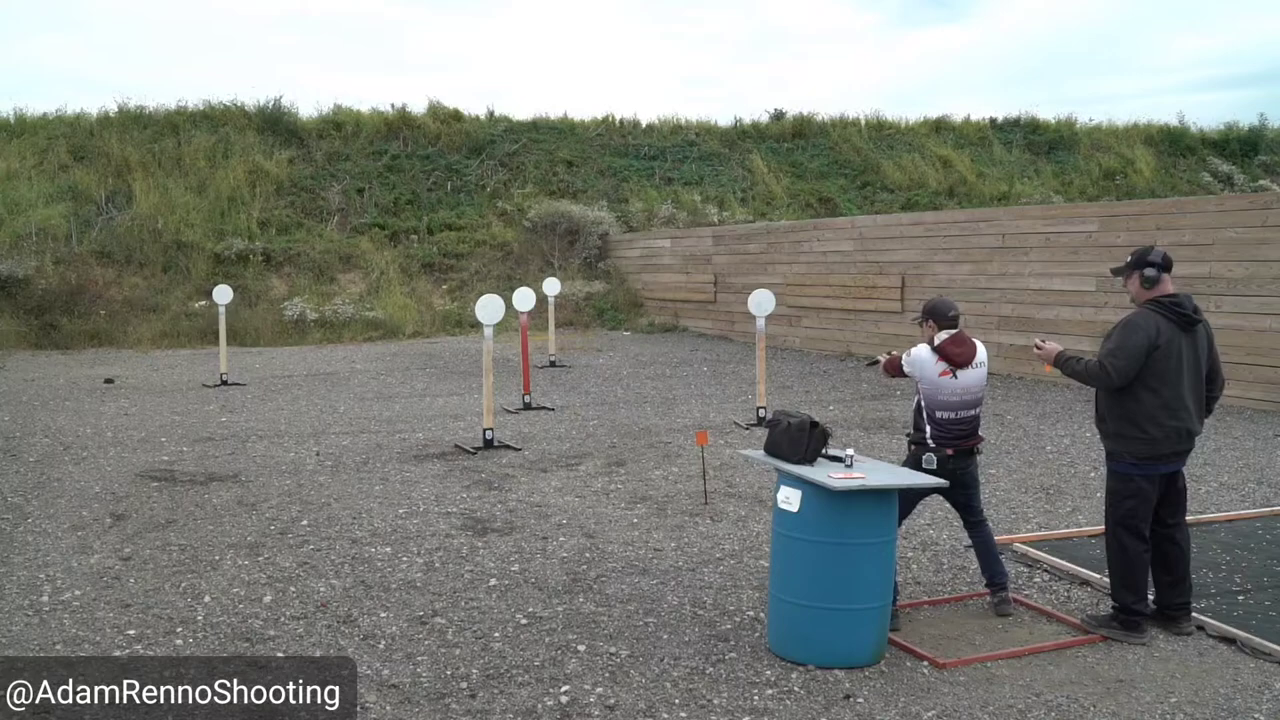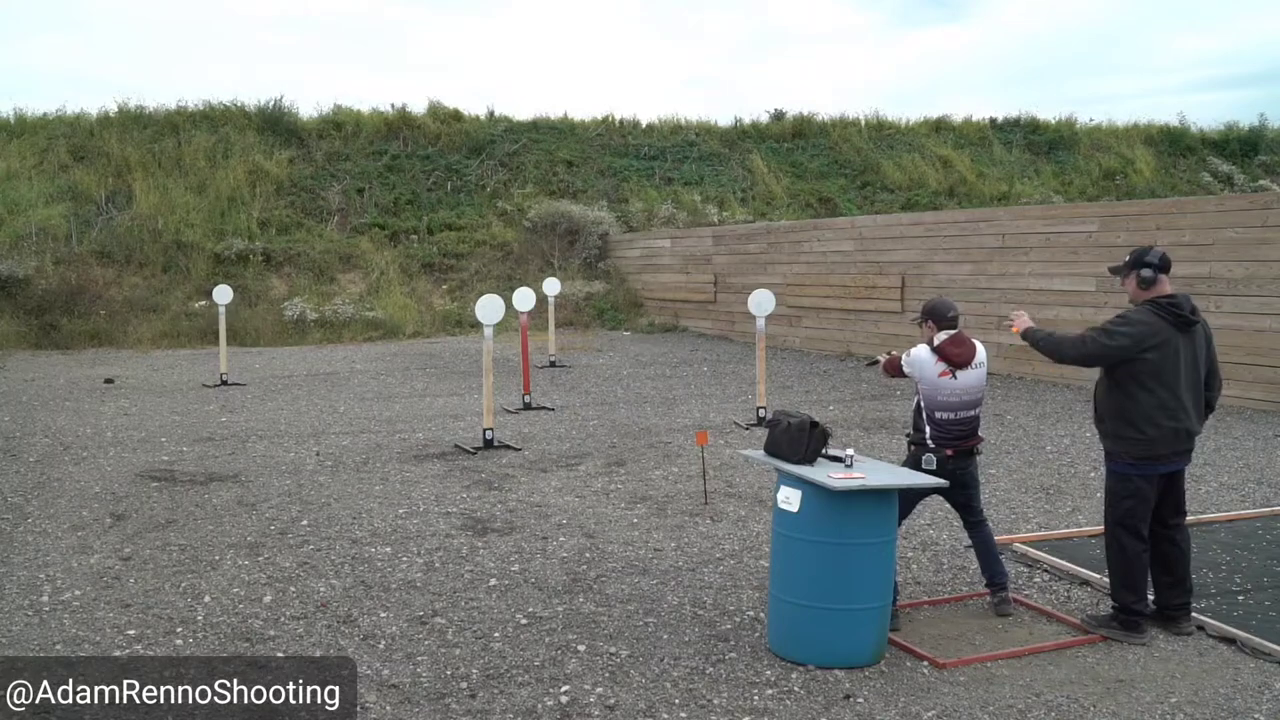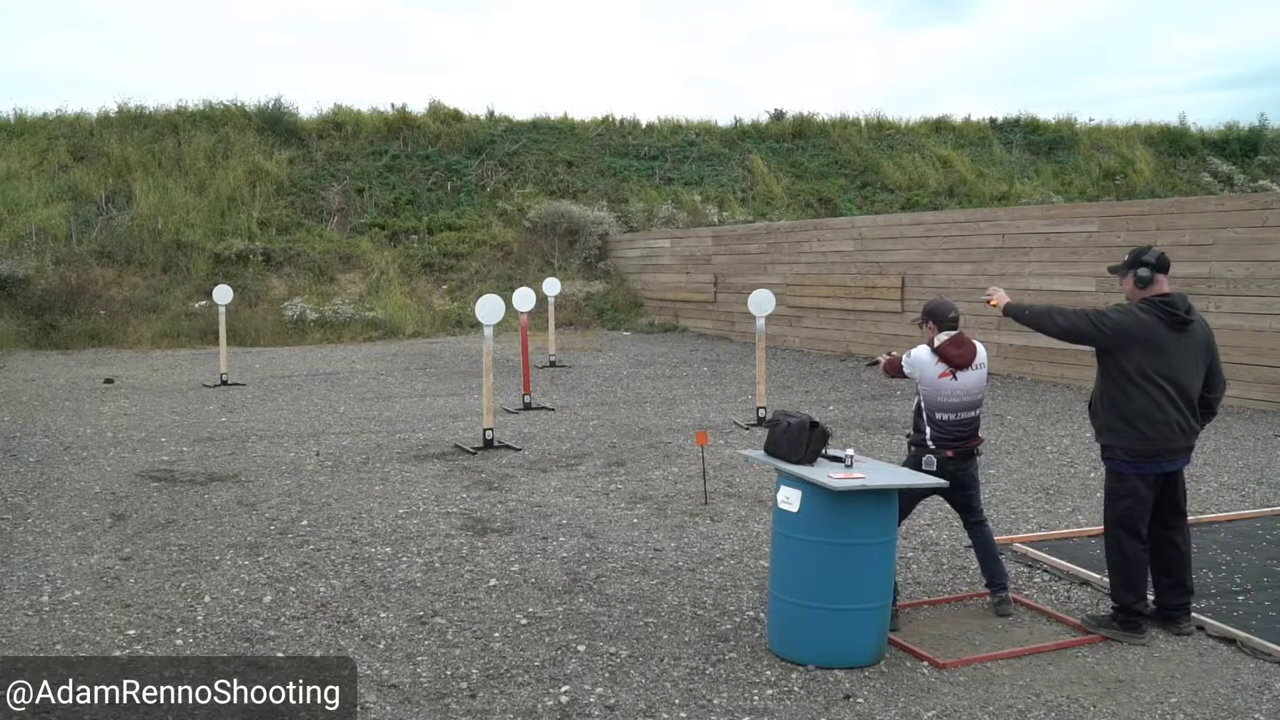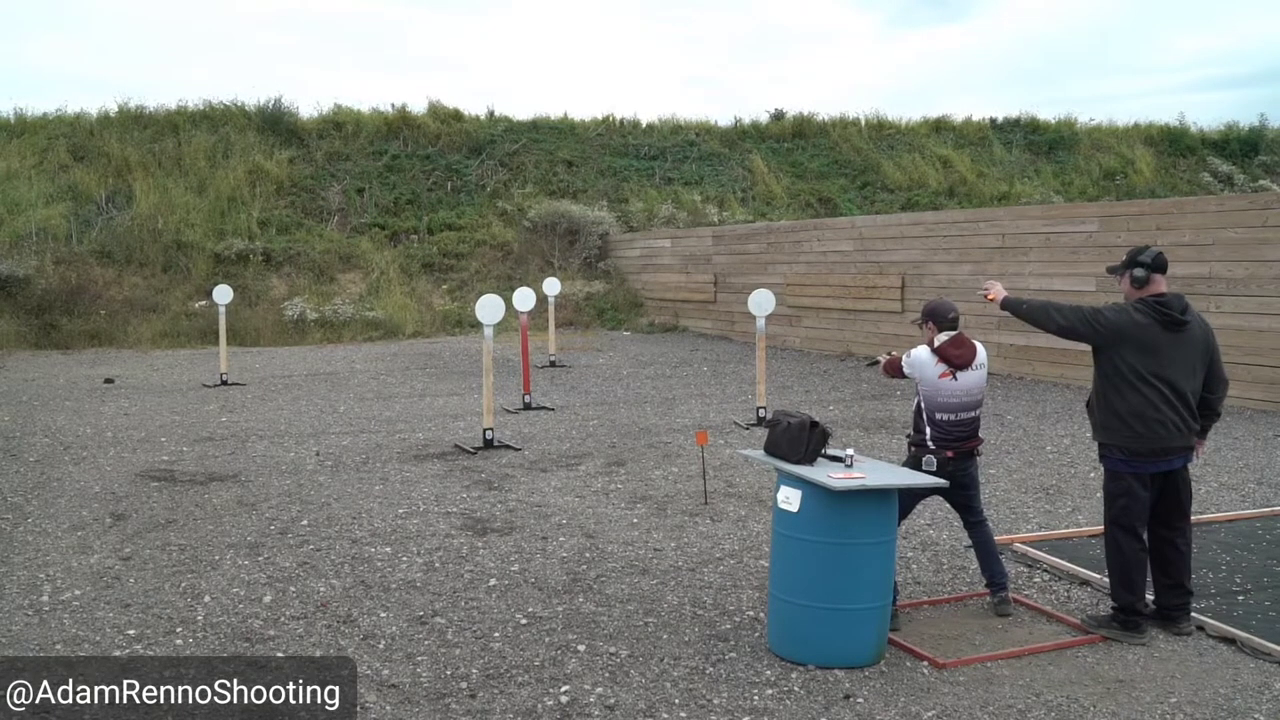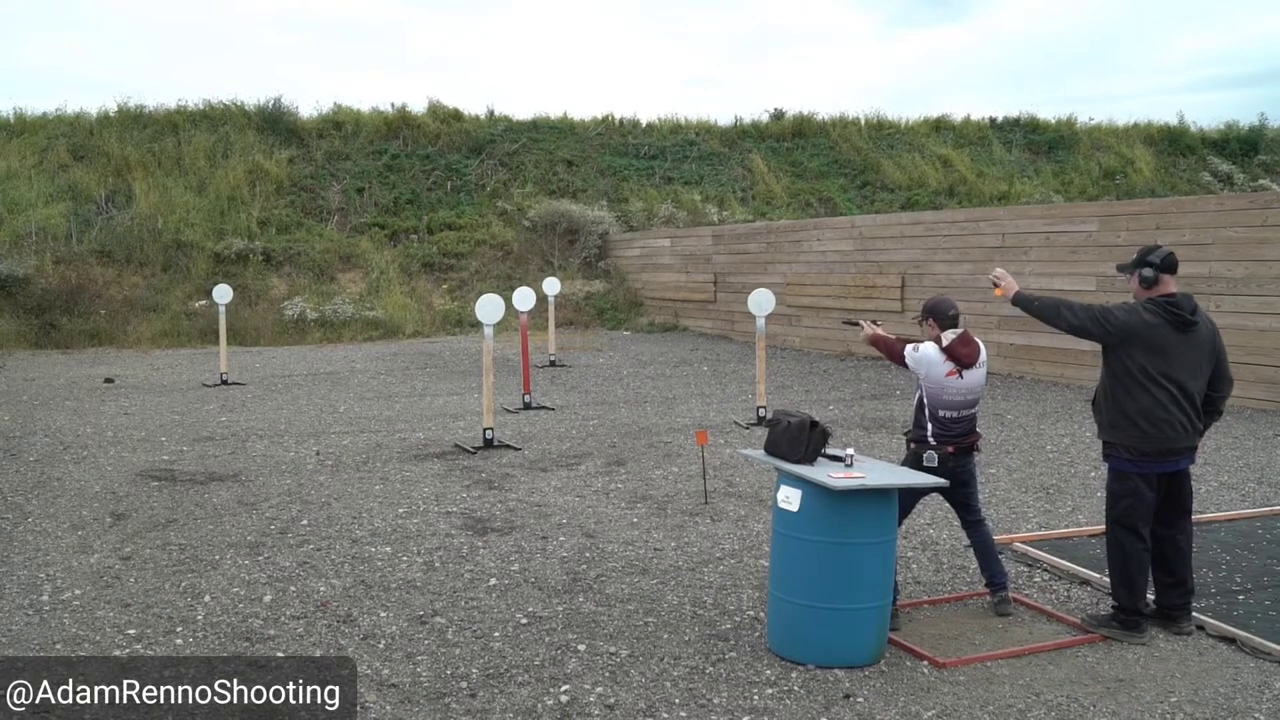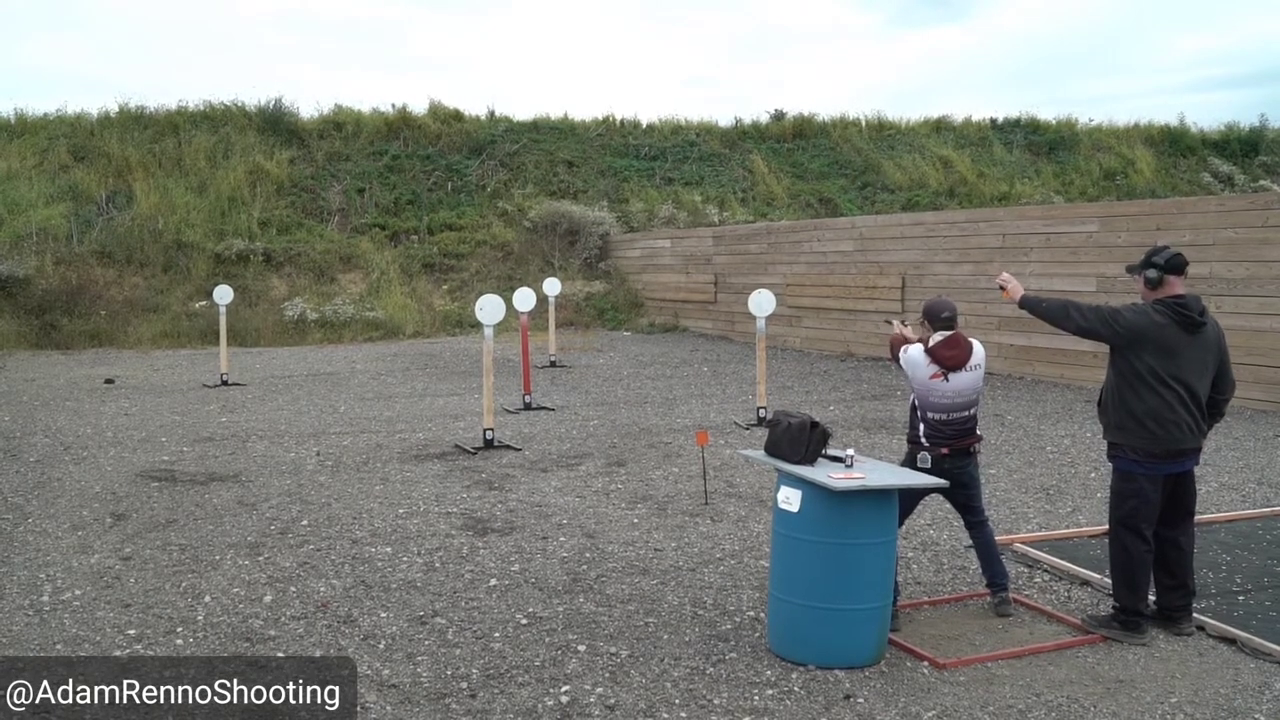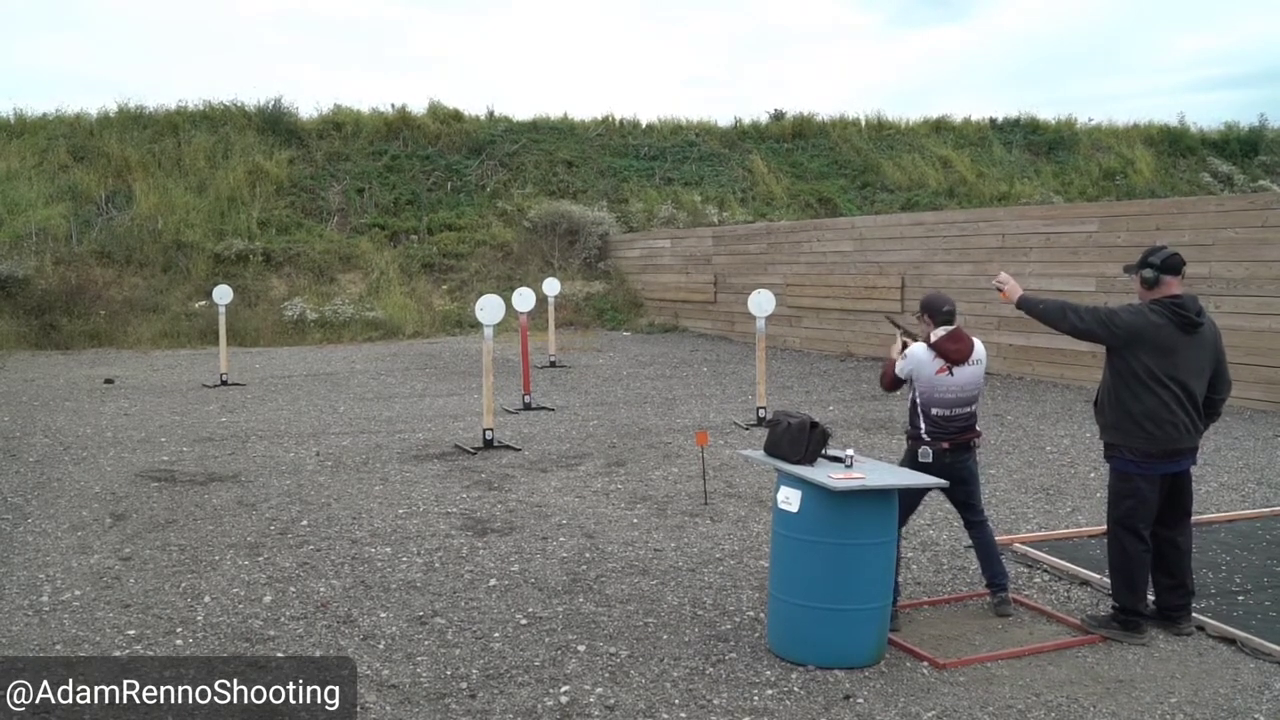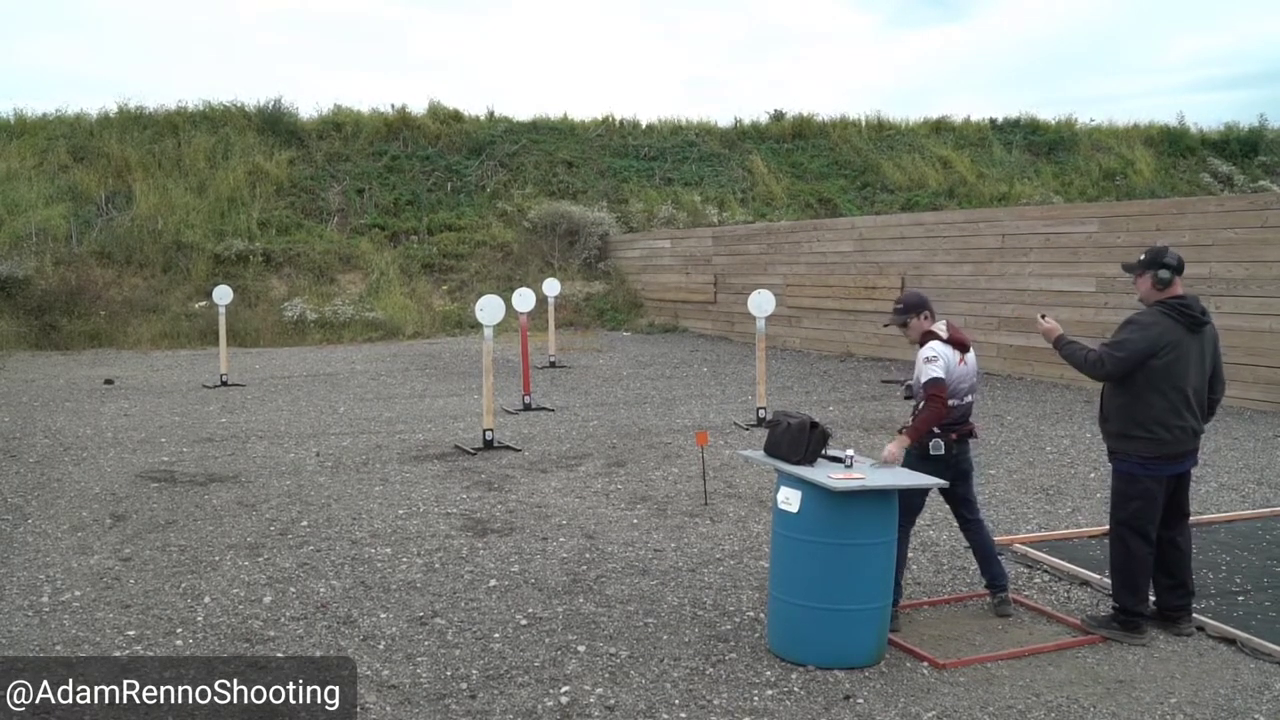
dt=0.7s
person 1, frame 1
left shoulder: (1141, 323)
right shoulder: (1197, 323)
left elbow: (1109, 374)
right elbow: (1214, 383)
left wrist: (1060, 358)
left hip: (1137, 452)
right hip: (1175, 447)
left knee: (1128, 532)
right knee: (1170, 527)
left ankle: (1130, 619)
right ankle: (1176, 610)
person 1, frame 2
left shoulder: (1138, 323)
right shoulder: (1196, 324)
left elbow: (1080, 349)
right elbow: (1212, 384)
left wrist: (1031, 332)
left hip: (1136, 451)
right hip: (1175, 447)
left knee: (1127, 532)
right knee: (1169, 527)
left ankle: (1130, 619)
right ankle: (1176, 610)
person 1, frame 3
left shoulder: (1127, 321)
right shoulder: (1197, 325)
left elbow: (1064, 322)
right elbow: (1214, 387)
left wrist: (1009, 307)
right wrist: (1191, 428)
left hip: (1134, 452)
right hip: (1175, 449)
left knee: (1127, 533)
right knee: (1171, 529)
left ankle: (1129, 619)
right ankle: (1176, 611)
person 1, frame 4
left shoulder: (1121, 321)
right shoulder: (1197, 325)
left elbow: (1058, 317)
right elbow: (1216, 386)
left wrist: (1006, 301)
right wrist: (1199, 430)
left hip: (1131, 451)
right hip: (1176, 448)
left knee: (1125, 532)
right knee: (1172, 530)
left ankle: (1129, 619)
right ankle: (1175, 611)
person 1, frame 5
left shoulder: (1130, 320)
right shoulder: (1204, 325)
left elbow: (1067, 314)
right elbow: (1220, 385)
left wrist: (1016, 295)
right wrist: (1197, 428)
left hip: (1135, 450)
right hip: (1180, 448)
left knee: (1128, 531)
right knee: (1173, 528)
left ankle: (1129, 618)
right ankle: (1176, 610)
person 1, frame 6
left shoulder: (1139, 321)
right shoulder: (1209, 327)
left elbow: (1077, 316)
right elbow: (1223, 388)
left wrist: (1023, 298)
right wrist: (1199, 428)
left hip: (1141, 452)
right hip: (1184, 450)
left knee: (1131, 532)
right knee: (1176, 530)
left ankle: (1130, 619)
right ankle: (1177, 611)
person 1, frame 7
left shoulder: (1136, 321)
right shoulder: (1206, 327)
left elbow: (1075, 319)
right elbow: (1220, 388)
left wrist: (1021, 298)
left hip: (1139, 452)
right hip: (1181, 450)
left knee: (1130, 532)
right knee: (1173, 530)
left ankle: (1129, 619)
right ankle: (1176, 611)
person 1, frame 8
left shoulder: (1148, 324)
right shoulder: (1203, 326)
left elbow: (1102, 365)
right elbow: (1215, 388)
left wrist: (1059, 340)
left hip: (1142, 453)
right hip: (1181, 449)
left knee: (1132, 533)
right knee: (1172, 529)
left ankle: (1129, 619)
right ankle: (1176, 610)
person 2, frame 1
left shoulder: (922, 355)
right shoulder: (979, 352)
left elbow: (893, 367)
left wrist: (885, 361)
right wrist: (898, 360)
left hip: (925, 460)
right hip: (964, 460)
right knee: (977, 522)
left ankle: (886, 605)
right ankle: (1000, 593)
person 2, frame 2
left shoulder: (921, 356)
right shoulder: (979, 352)
left elbow: (892, 368)
left wrist: (885, 361)
right wrist: (897, 360)
left hip: (925, 461)
right hip: (964, 461)
right knee: (977, 523)
left ankle: (887, 605)
right ankle: (1000, 593)
person 2, frame 3
left shoulder: (922, 357)
right shoulder: (979, 353)
left elbow: (893, 368)
left wrist: (886, 362)
right wrist: (900, 361)
left hip: (926, 462)
right hip: (964, 461)
right knee: (976, 523)
left ankle: (887, 605)
right ankle: (1000, 594)
person 2, frame 4
left shoulder: (922, 357)
right shoulder: (979, 353)
left elbow: (895, 368)
left wrist: (885, 361)
right wrist: (898, 359)
left hip: (926, 462)
right hip: (965, 461)
right knee: (977, 523)
right ankle: (1000, 594)
person 2, frame 5
left shoulder: (925, 354)
right shoulder: (977, 350)
left elbow: (898, 352)
left wrist: (874, 336)
right wrist: (886, 336)
left hip: (925, 458)
right hip: (962, 457)
right knee: (974, 521)
left ankle: (886, 606)
right ankle: (1000, 593)
person 2, frame 6
left shoulder: (915, 356)
right shoulder: (977, 351)
left elbow: (899, 350)
left wrist: (900, 336)
right wrist: (916, 340)
left hip: (923, 460)
right hip: (963, 460)
right knee: (978, 523)
left ankle: (887, 606)
right ankle: (1001, 594)
person 2, frame 7
left shoulder: (916, 354)
right shoulder: (977, 350)
left elbow: (888, 383)
left wrist: (895, 356)
left hip: (923, 456)
right hip: (963, 455)
right knee: (977, 521)
left ankle: (887, 606)
right ankle: (1000, 593)
person 2, frame 8
left shoulder: (932, 351)
right shoulder: (961, 346)
left elbow: (936, 407)
left wrist: (902, 441)
right wrist: (920, 388)
left hip: (930, 449)
right hip: (959, 447)
left knee: (897, 526)
right knee: (971, 520)
left ankle: (888, 607)
right ankle: (1000, 593)
